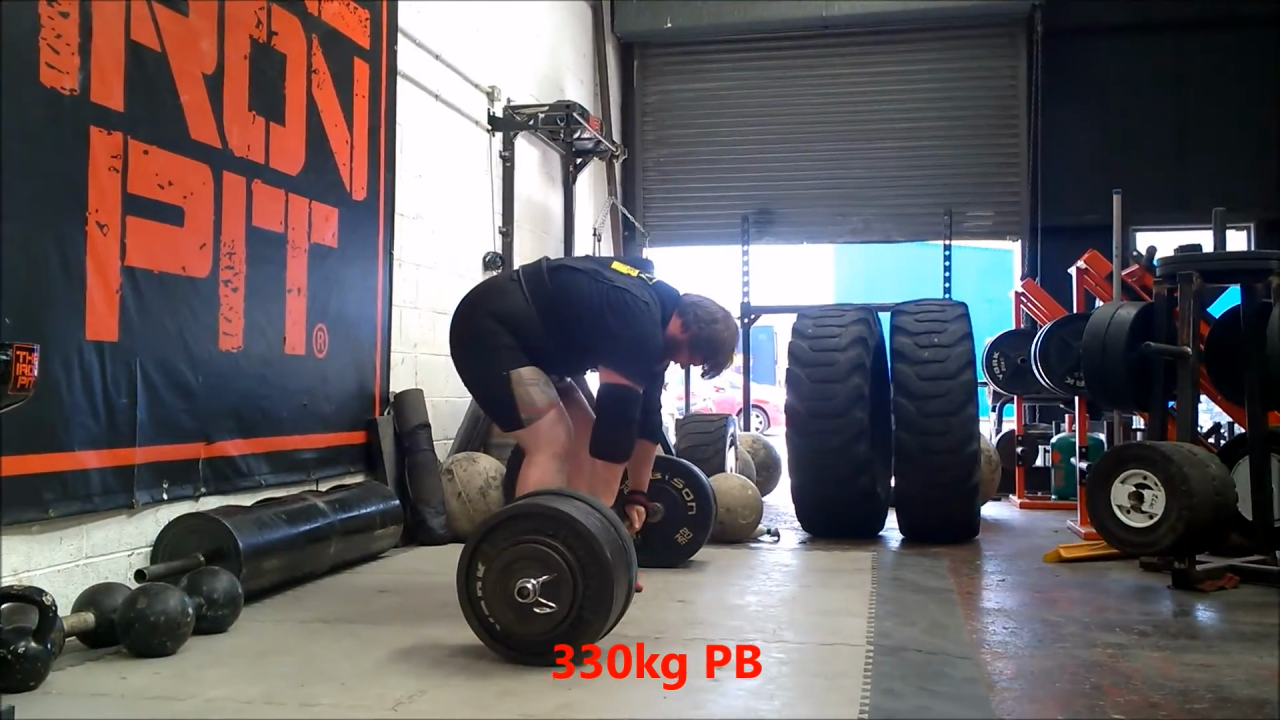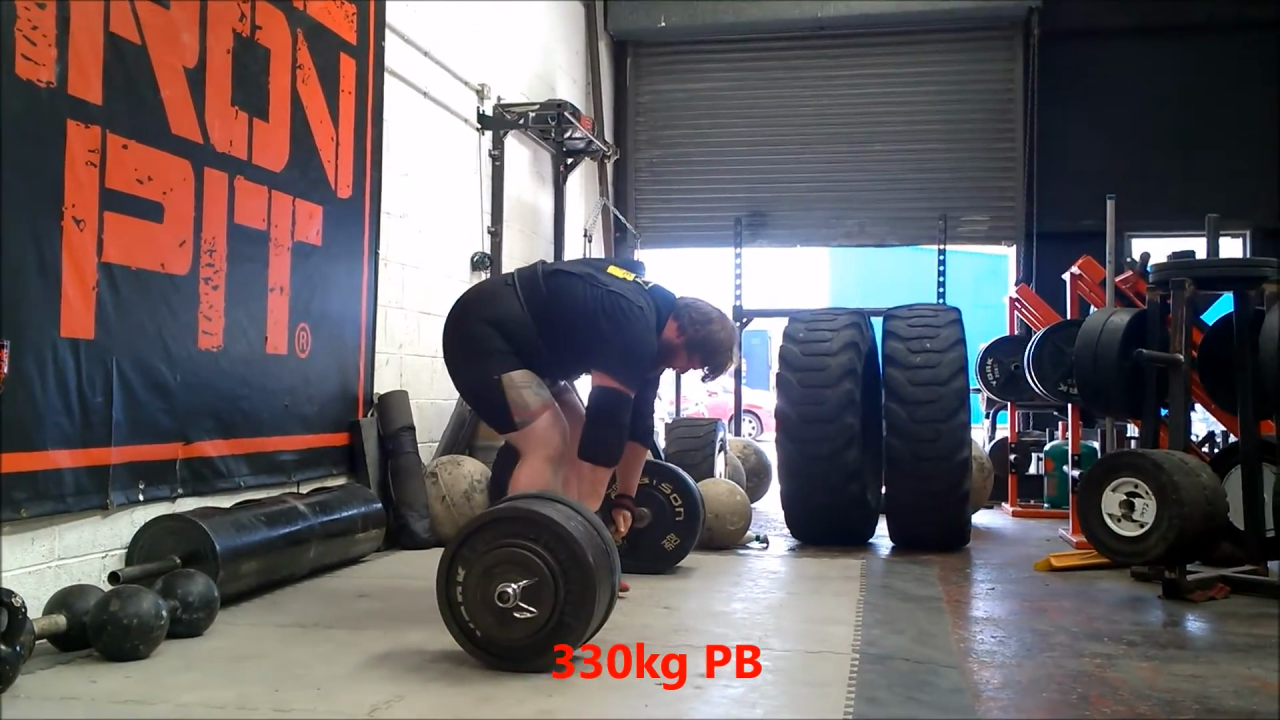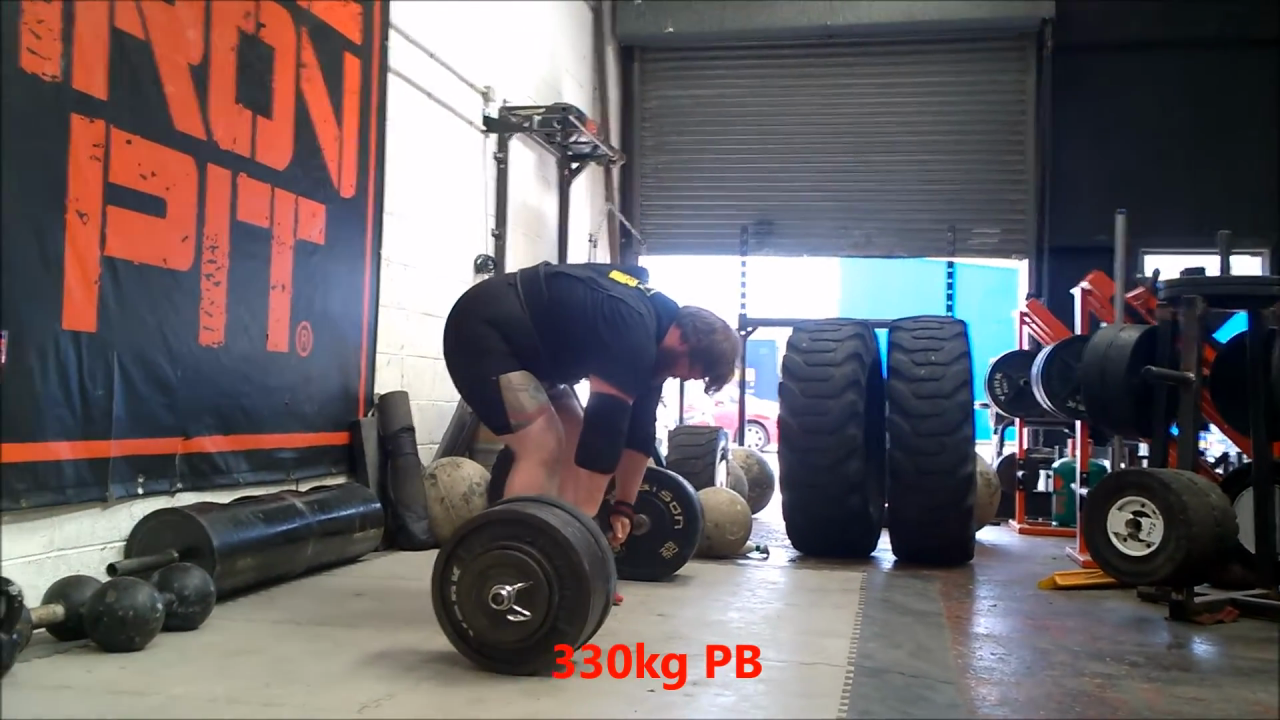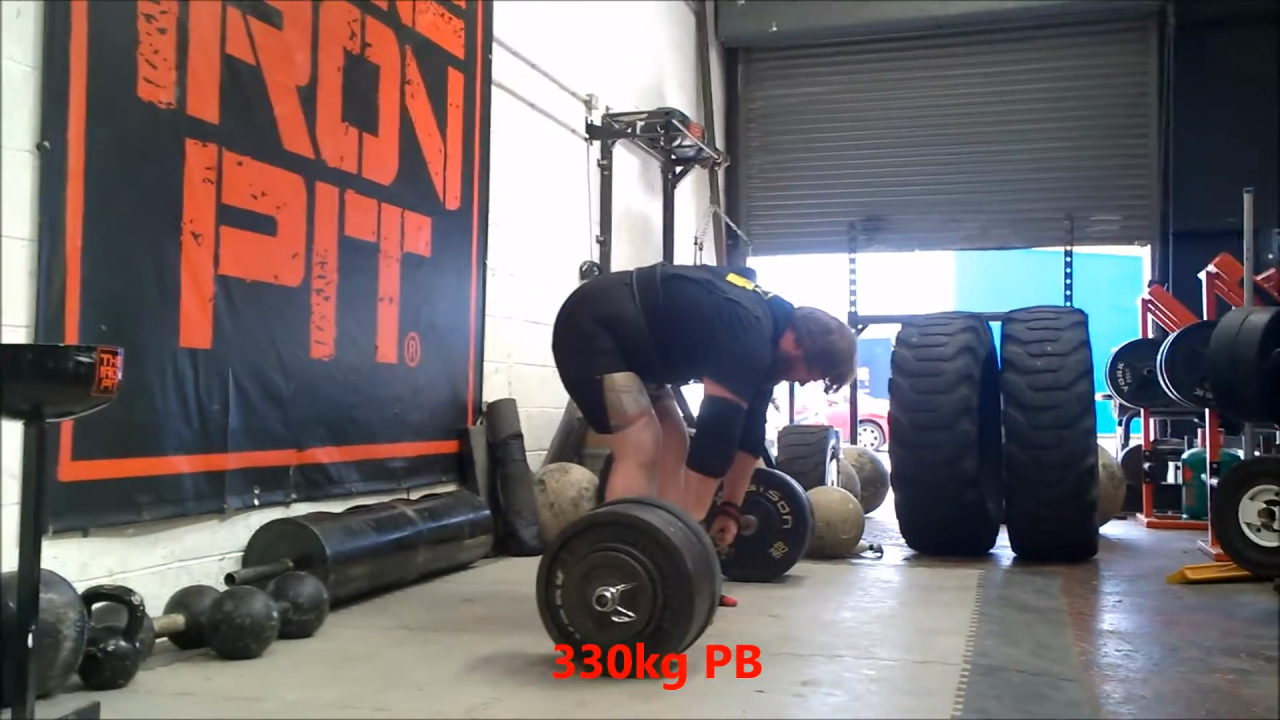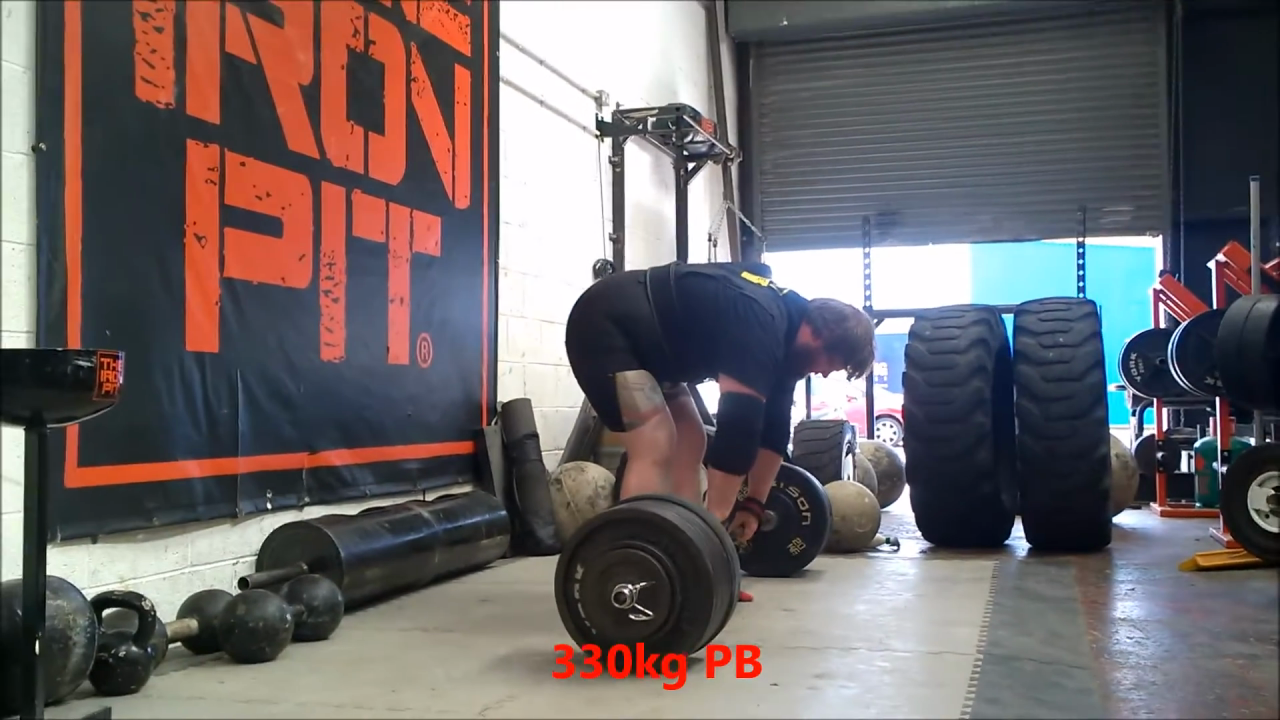
dt=0.4s
person 1, frame 1
left shoulder: (654, 321)
right shoulder: (637, 321)
left elbow: (646, 412)
right elbow: (617, 417)
left wrist: (637, 495)
left hip: (527, 342)
right hip: (488, 329)
left knee: (582, 441)
right knee: (552, 445)
person 1, frame 2
left shoulder: (652, 323)
right shoulder: (632, 325)
left elbow: (638, 416)
right elbow: (607, 419)
left wrist: (625, 499)
left hip: (519, 340)
right hip: (482, 332)
left knee: (576, 441)
right knee: (547, 446)
person 1, frame 3
left shoulder: (653, 331)
right shoulder: (632, 333)
left elbow: (639, 425)
right elbow: (605, 425)
left wrist: (624, 506)
left hip: (521, 342)
right hip: (483, 331)
left knee: (573, 444)
right knee: (543, 449)
person 1, frame 4
left shoulder: (767, 333)
right shoulder: (747, 336)
left elbow: (749, 427)
right elbow: (717, 428)
left wrist: (731, 508)
left hip: (629, 341)
right hip: (593, 329)
left knee: (674, 450)
right knee: (641, 452)
person 1, frame 5
left shoulder: (786, 328)
right shoulder: (761, 328)
left elbow: (773, 424)
right elbow: (738, 424)
left wrist: (754, 504)
right wrist: (717, 522)
left hip: (646, 340)
right hip: (606, 328)
left knee: (690, 445)
right knee: (655, 450)
